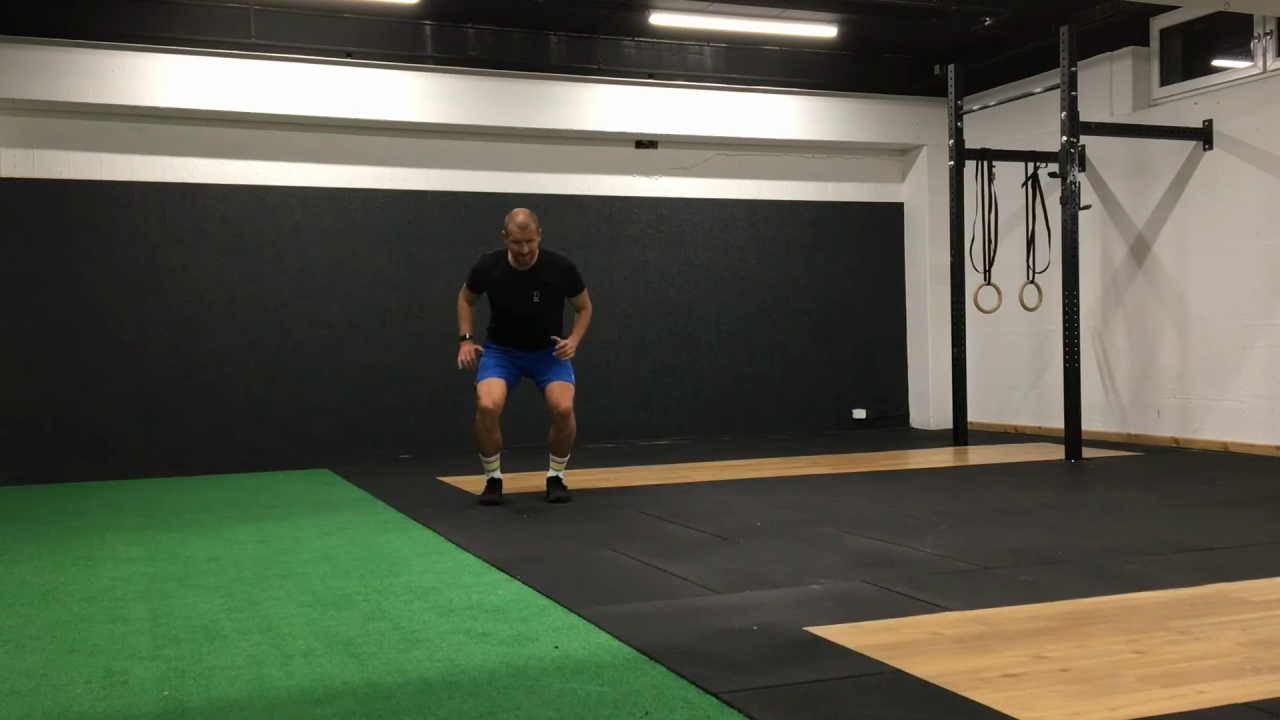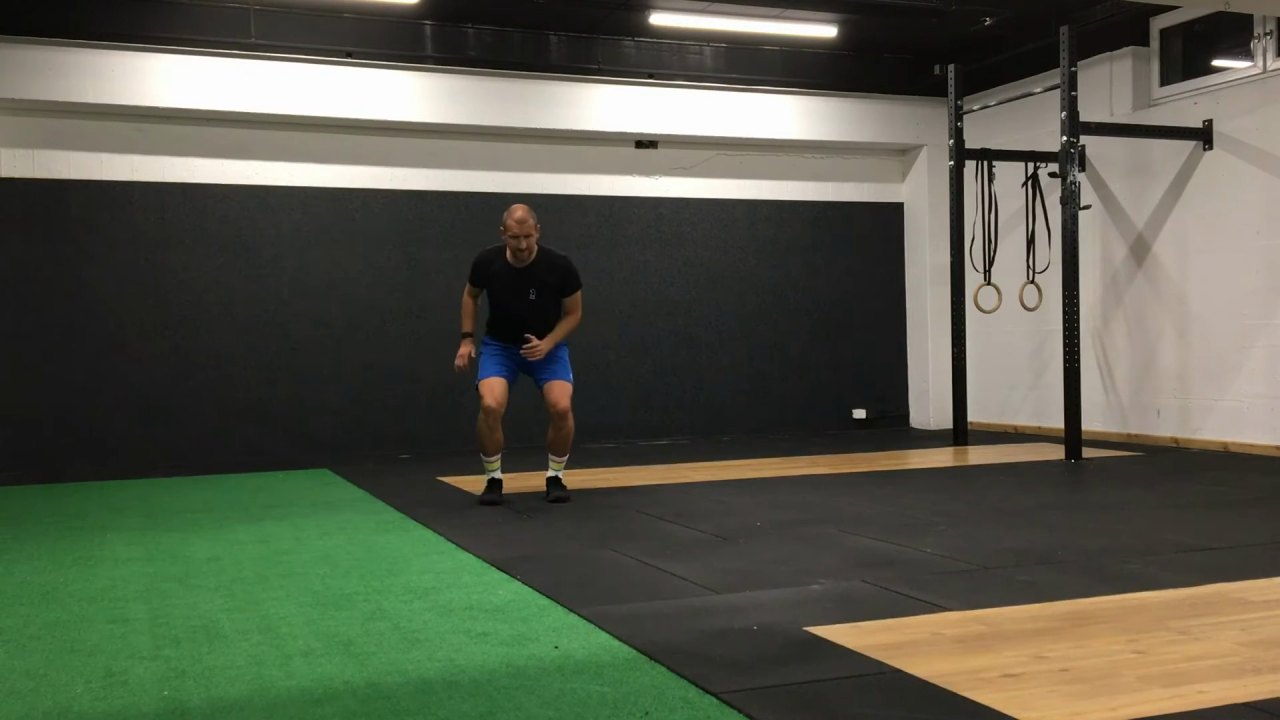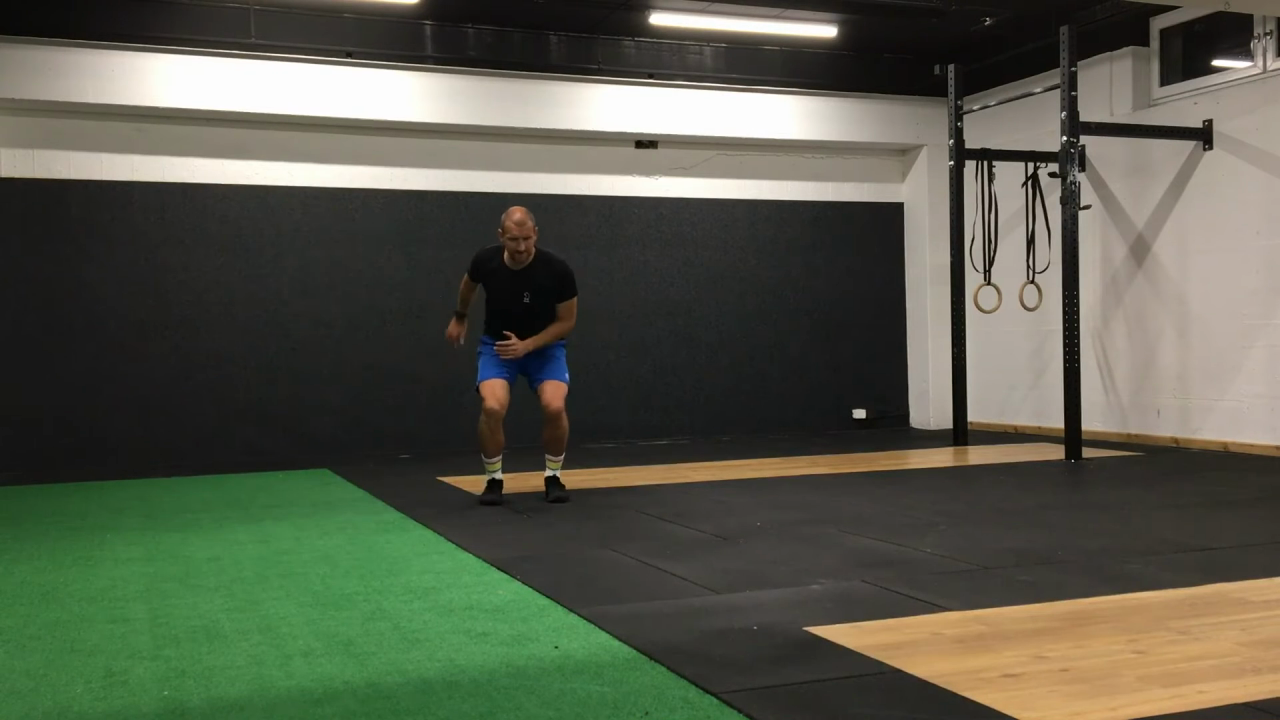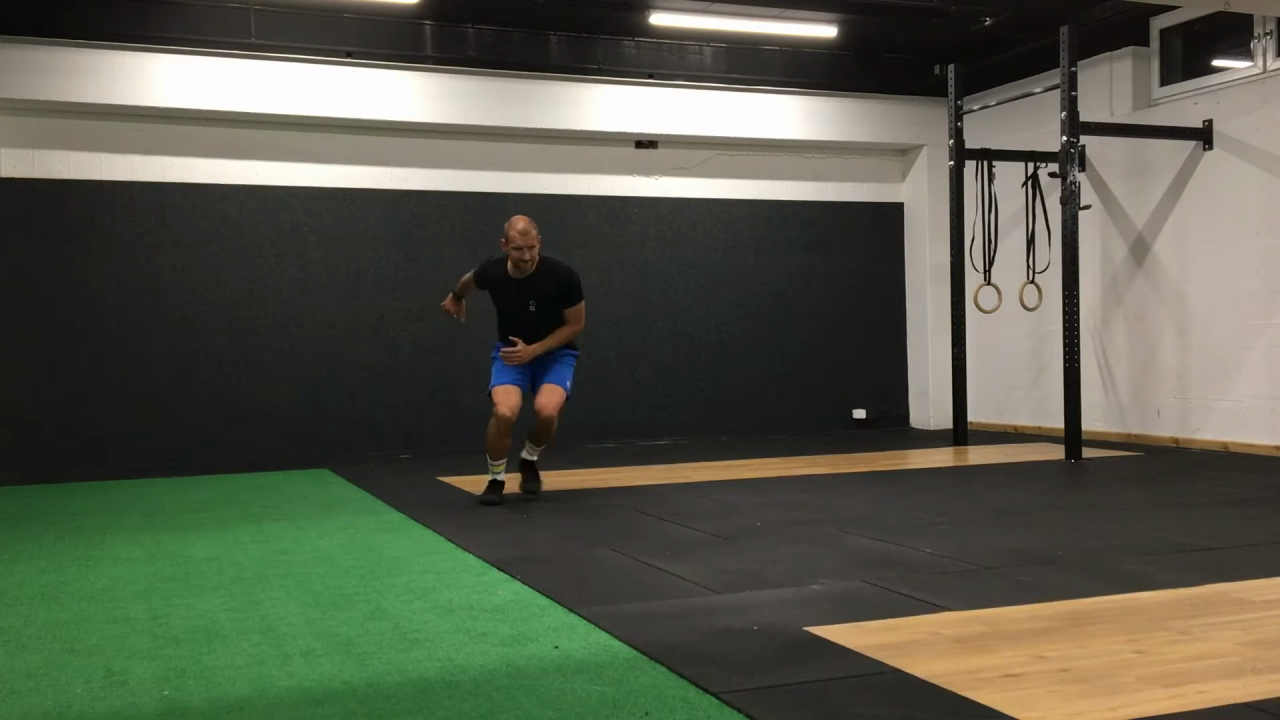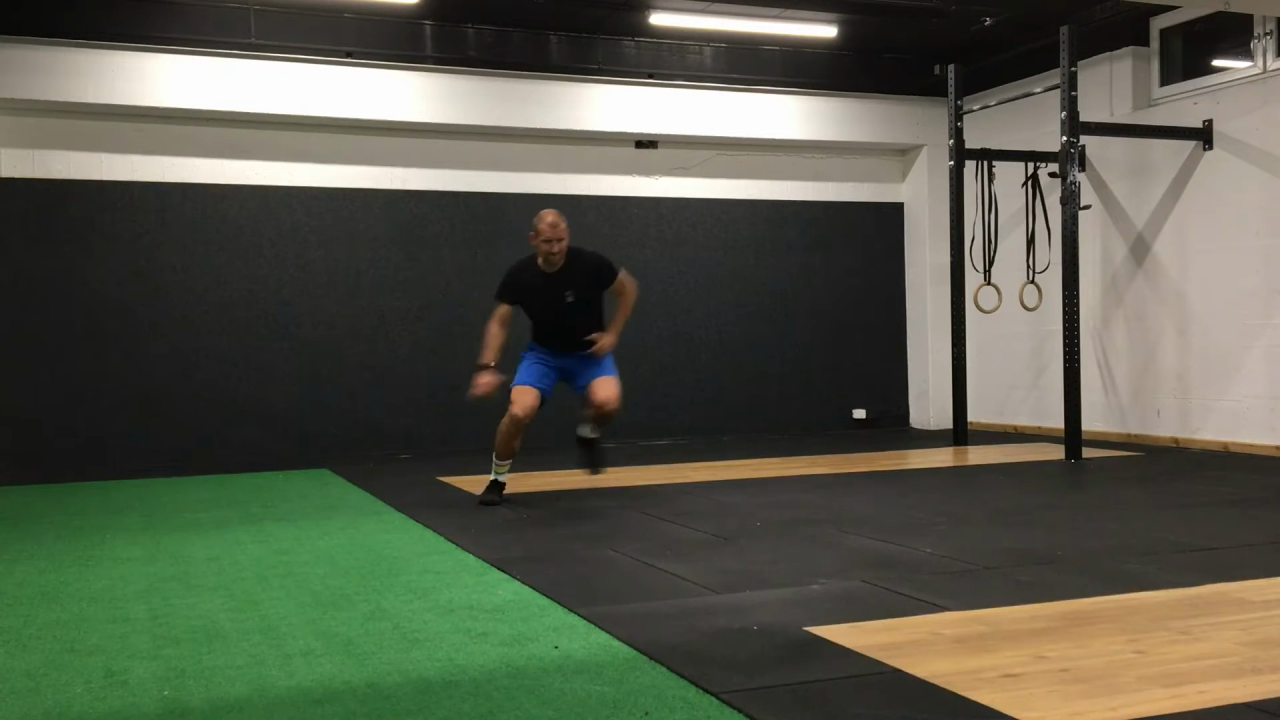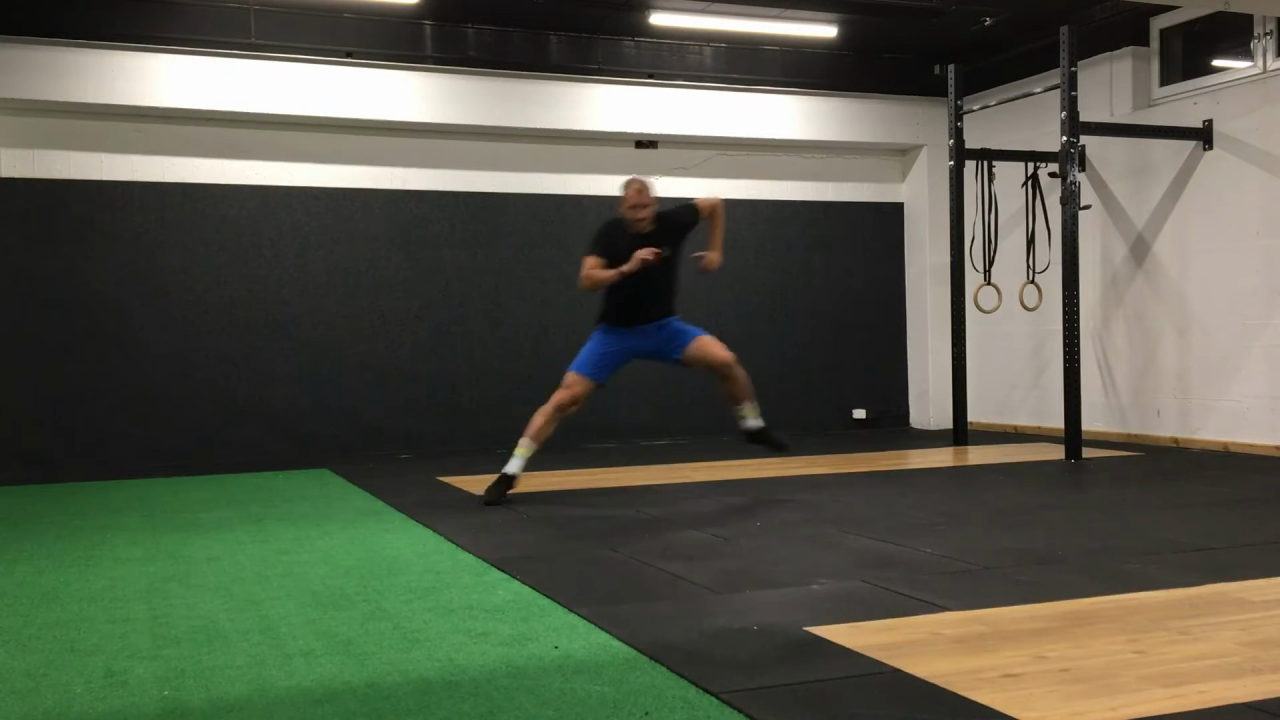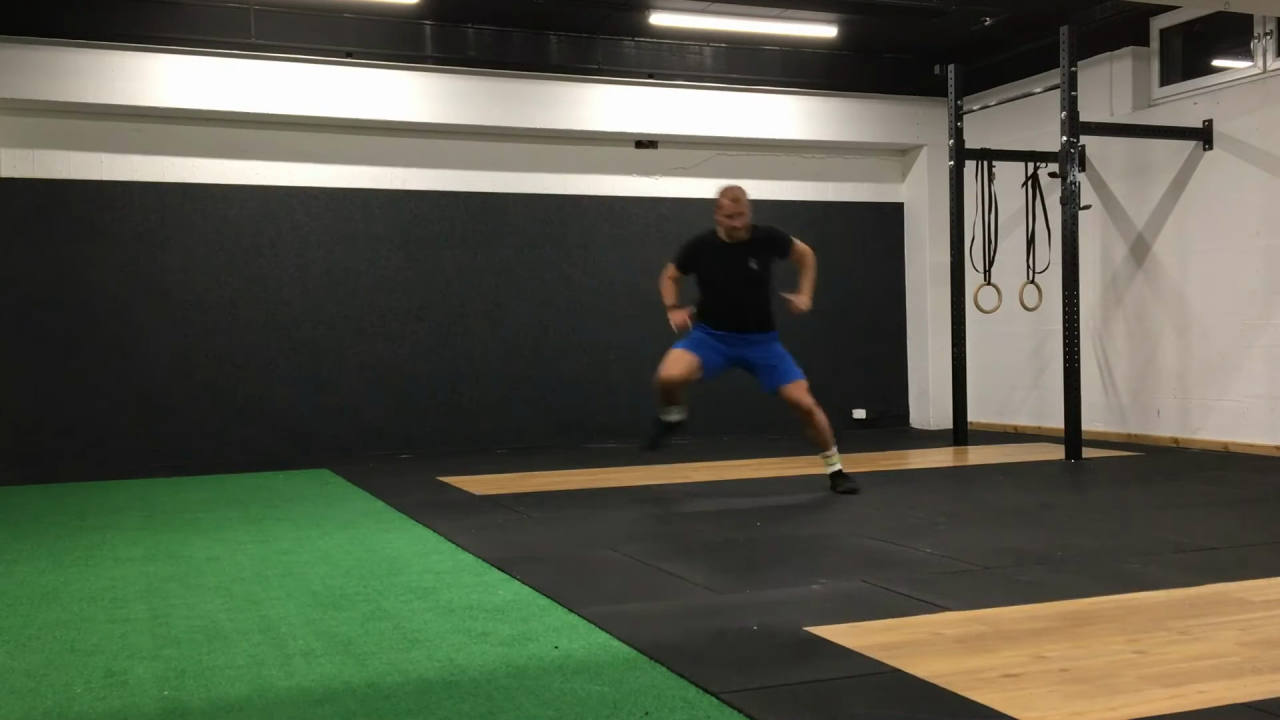
dt=0.2s
person 1, frame 1
left shoulder: (562, 268)
right shoulder: (488, 266)
left elbow: (584, 308)
right elbow: (466, 299)
left wrist: (573, 340)
right wrist: (466, 339)
left hip: (549, 350)
right hip: (500, 349)
left knee: (563, 408)
right knee: (487, 406)
left ankle: (556, 477)
right ankle: (492, 479)
person 1, frame 2
left shoulder: (560, 266)
right shoulder: (487, 262)
left elbow: (574, 313)
right elbow: (471, 296)
left wrist: (547, 344)
right wrist: (467, 339)
left hip: (547, 345)
right hip: (499, 345)
left knee: (561, 407)
right knee: (491, 405)
left ankle: (555, 477)
right ankle: (493, 479)
person 1, frame 3
left shoulder: (558, 270)
right shoulder: (486, 261)
left elbow: (567, 321)
right elbow: (468, 282)
left wrist: (526, 346)
right wrist: (459, 319)
left hip: (544, 346)
right hip: (497, 345)
left knee: (555, 407)
right knee: (493, 407)
left ankle: (553, 478)
right ankle: (494, 479)
person 1, frame 4
left shoulder: (562, 276)
right shoulder: (492, 270)
left elbow: (576, 324)
right elbow: (471, 280)
left wrist: (534, 351)
right wrist: (454, 297)
left hip: (554, 354)
right hip: (510, 351)
left knee: (546, 411)
right knee: (505, 413)
left ankle: (529, 459)
right ankle: (496, 480)
person 1, frame 5
left shoulder: (589, 264)
right shoulder: (519, 274)
left elbow: (627, 290)
right elbow: (498, 322)
left wrist: (613, 334)
right wrist: (487, 368)
left hip: (589, 353)
right hip: (544, 353)
left knee: (606, 403)
right knee: (519, 414)
left ankle: (588, 434)
right ankle: (497, 480)
person 1, frame 6
left shoulder: (672, 221)
right shoulder: (609, 232)
left elbow: (714, 205)
right elbow: (587, 279)
left wrist: (715, 250)
right wrist: (627, 268)
left hip: (662, 325)
right hip: (615, 331)
left knee: (725, 362)
right knee: (566, 399)
left ankle: (752, 425)
right ankle: (511, 473)
person 1, frame 7
left shoulder: (766, 237)
right shoulder: (699, 246)
left elbow: (805, 254)
right elbow: (668, 278)
left wrist: (805, 294)
right wrist: (673, 308)
left hip: (760, 339)
right hip: (710, 334)
left knee: (804, 405)
right knee: (669, 377)
left ankle: (835, 469)
right ankle: (671, 416)
